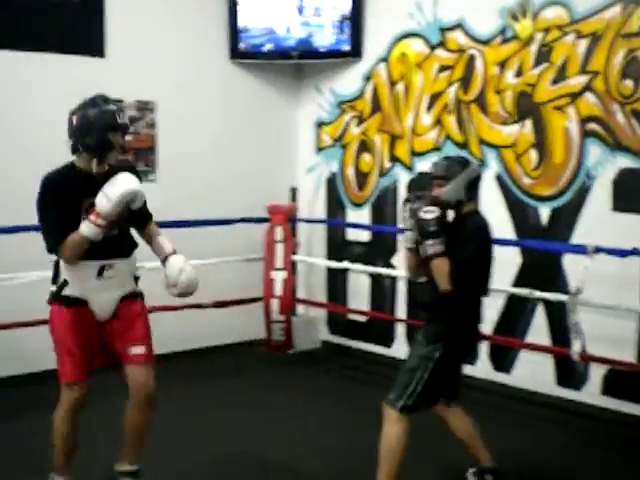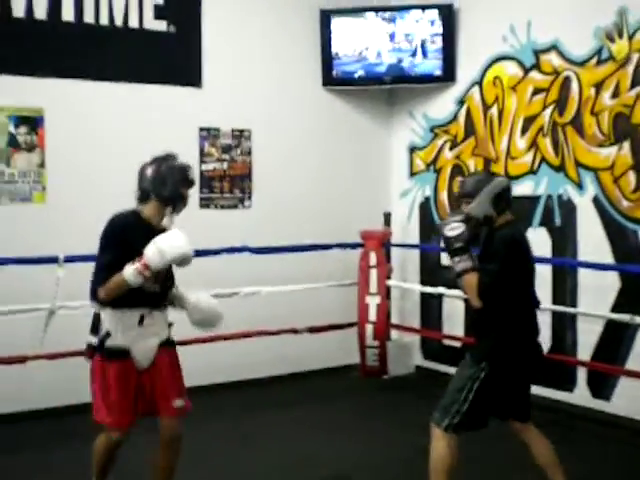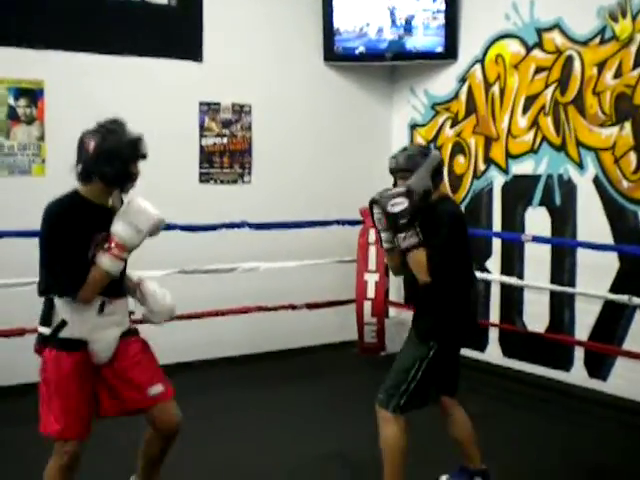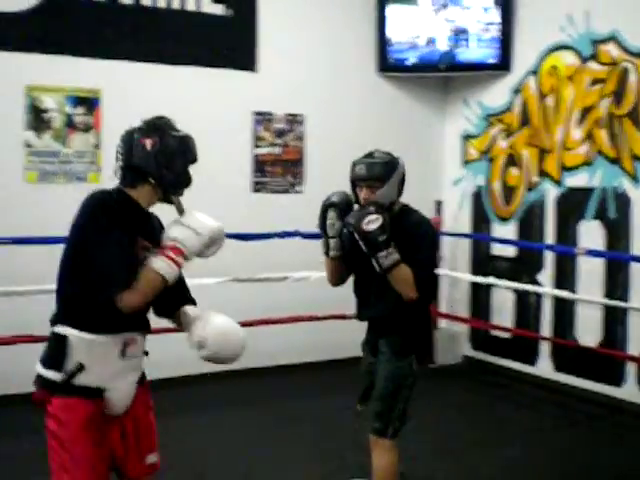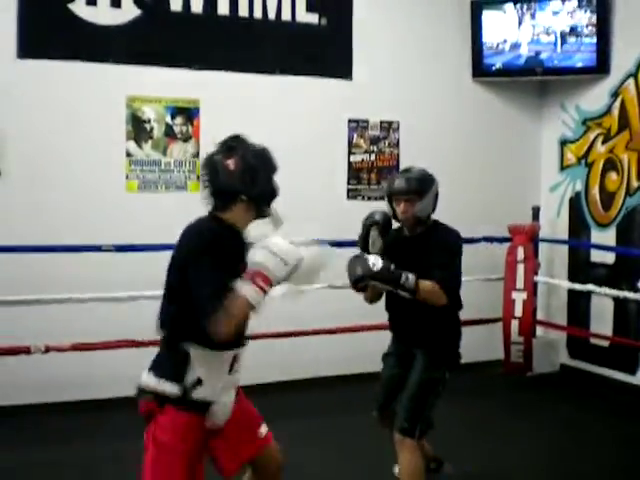
dt=0.7s
person 1, frame 1
left shoulder: (123, 177)
right shoulder: (57, 184)
left elbow: (143, 222)
right elbow: (67, 252)
left wrist: (171, 256)
right wrist: (103, 212)
left hip: (122, 294)
right hip: (75, 299)
left knee: (144, 387)
right knee: (73, 395)
person 1, frame 2
left shoulder: (166, 235)
right shoulder: (120, 226)
right elbow: (102, 291)
left wrist: (186, 301)
right wrist: (147, 263)
left hip: (156, 340)
right hip: (114, 344)
left knee: (171, 431)
right knee: (115, 433)
person 1, frame 3
left shoulder: (114, 208)
right shoulder: (61, 213)
right elbow: (83, 291)
left wrist: (137, 286)
right wrist: (124, 241)
left hip: (115, 332)
right hip: (69, 339)
left knee: (168, 420)
right knee: (69, 449)
person 1, frame 4
left shoulder: (152, 227)
right shoulder: (102, 207)
left elbow: (171, 299)
right elbow: (128, 297)
left wrist: (202, 321)
right wrist: (178, 249)
left hip: (125, 378)
right hip: (77, 382)
person 1, frame 5
left shoulder: (233, 235)
right shoulder: (202, 234)
right elbow: (221, 327)
right wrist: (263, 276)
left hip: (218, 388)
right hip: (183, 393)
person 2, frame 1
left shoulder: (473, 228)
right shoulder: (456, 224)
left elbow: (447, 283)
right elbow: (415, 271)
left wrist: (431, 235)
right wrist: (415, 227)
left hip: (447, 332)
right hip: (446, 328)
left knee: (394, 410)
right knee: (442, 403)
person 2, frame 2
left shoulder: (505, 240)
right shoulder: (506, 235)
left elbow: (479, 298)
right elbow: (482, 288)
left wrist: (460, 251)
right wrist: (464, 246)
left hip: (497, 348)
right hip: (517, 345)
left knee: (443, 428)
right knee: (521, 424)
person 2, frame 3
left shoulder: (446, 214)
right shoulder: (423, 211)
left elbow: (428, 274)
right elbow: (398, 266)
left wrist: (405, 226)
right wrist: (386, 225)
left hip: (440, 324)
right hip: (436, 321)
left knee: (388, 408)
right knee: (444, 398)
person 2, frame 4
left shoulder: (416, 226)
right shoulder: (360, 222)
left elbow: (414, 292)
right elbow: (336, 278)
left wrist: (381, 244)
right wrist: (333, 233)
left hip: (405, 337)
right hip: (378, 331)
left knee: (379, 434)
right knee: (369, 408)
person 2, frame 5
left shoulder: (447, 239)
right shoulder: (392, 239)
left elbow: (442, 296)
right elbow: (371, 296)
left wrist: (391, 275)
right wrist: (371, 244)
left hip: (434, 345)
right hip: (402, 341)
left knee: (404, 433)
right knee: (385, 414)
